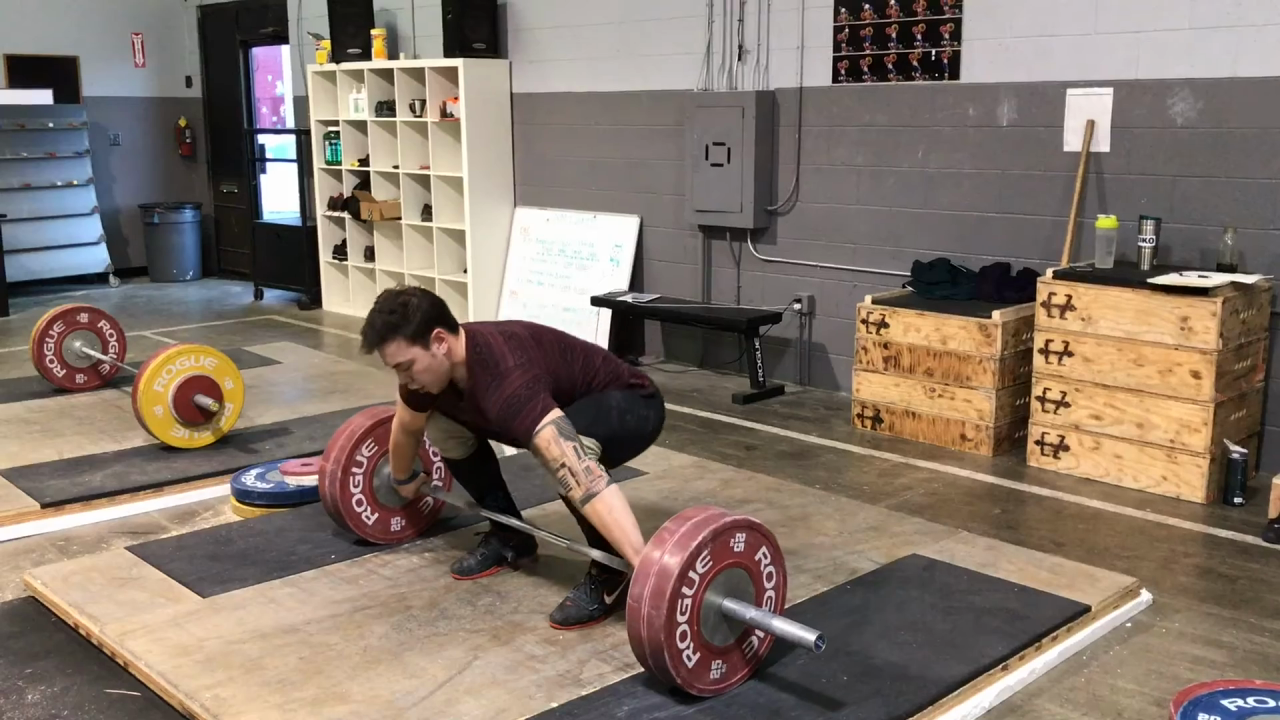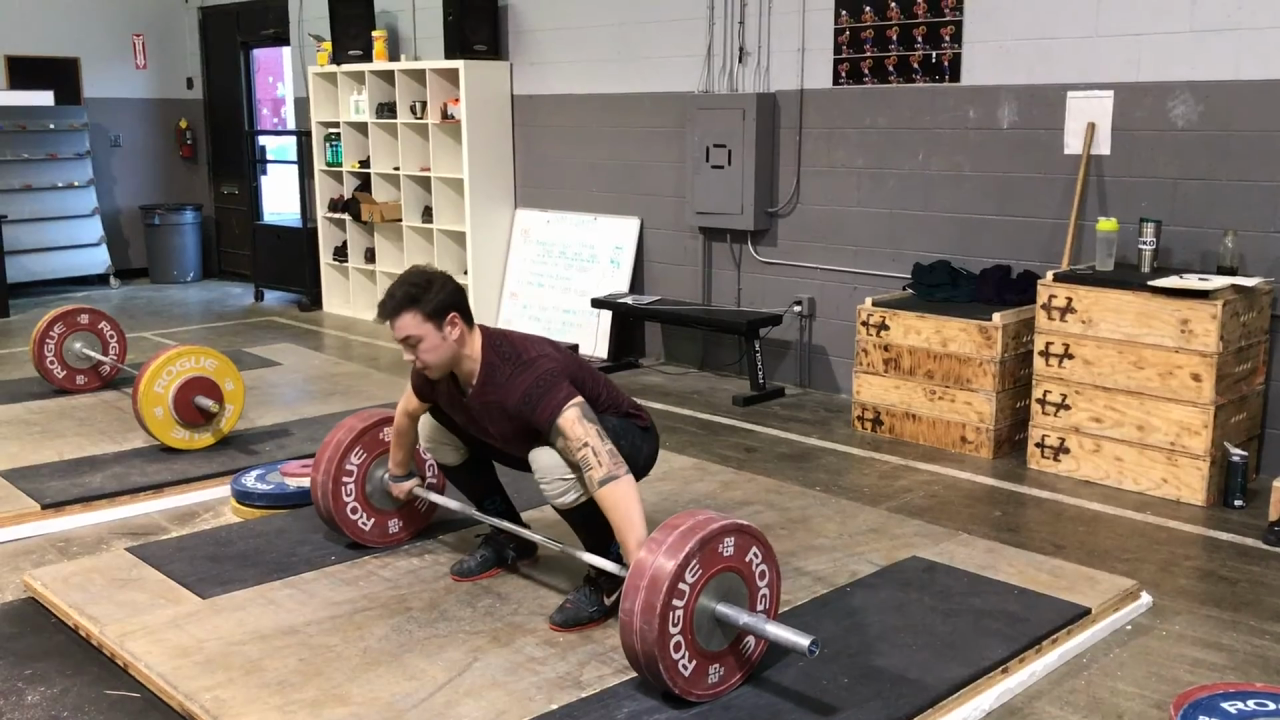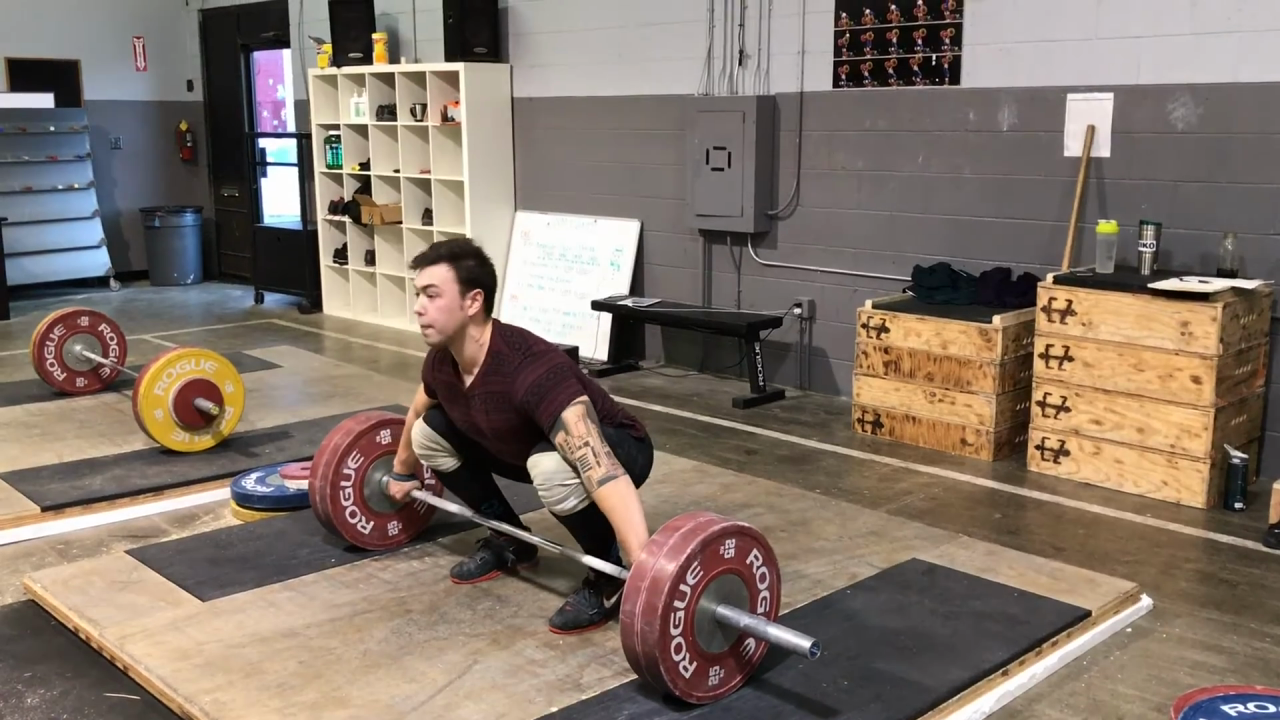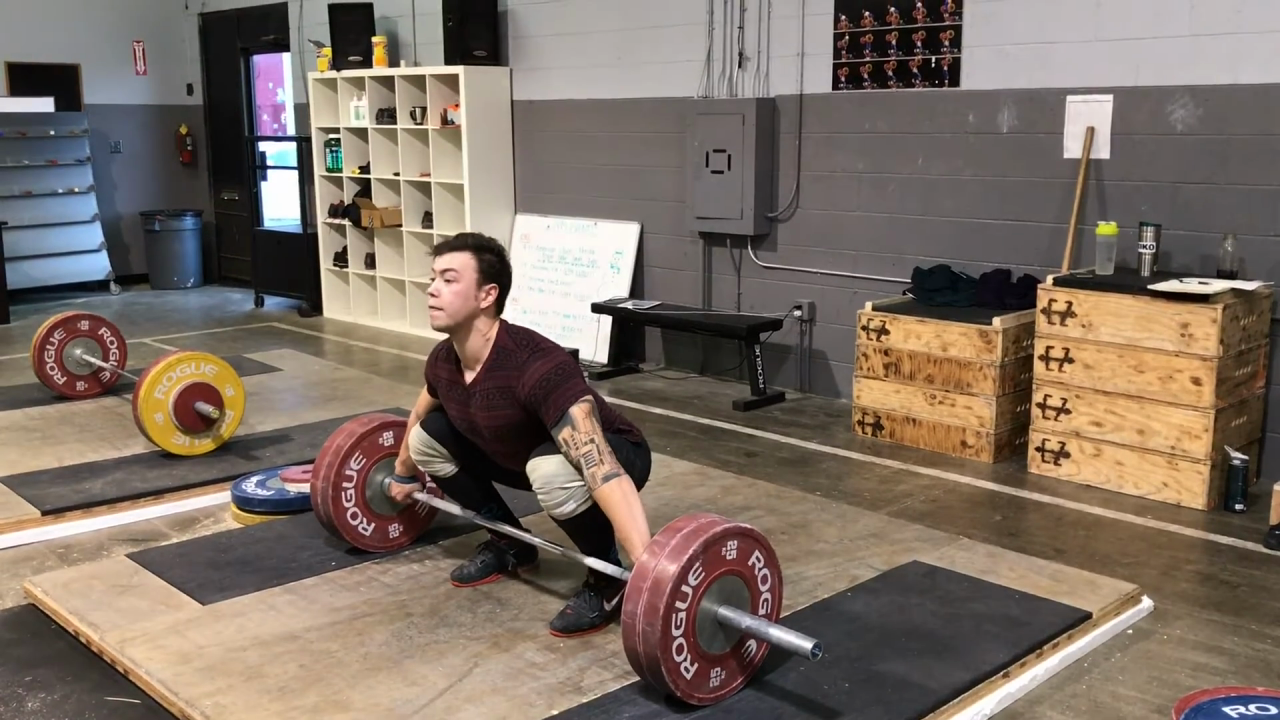
dt=0.4s
person 1, frame 1
left shoulder: (505, 378)
right shoulder: (430, 363)
left elbow: (583, 476)
right elbow: (406, 429)
right wrist: (404, 480)
left hip: (630, 404)
right hip: (564, 395)
left knee: (567, 454)
right knee: (443, 427)
left ankle: (611, 572)
right ankle: (509, 536)
person 1, frame 2
left shoulder: (524, 373)
right shoulder: (436, 369)
left elbow: (602, 464)
right elbow: (407, 414)
right wrist: (399, 474)
left hip: (625, 436)
left knee: (554, 460)
right knee: (434, 429)
left ankle: (610, 573)
right ankle: (509, 539)
person 1, frame 3
left shoulder: (532, 369)
right shoulder: (441, 362)
left elbow: (600, 468)
right elbow: (416, 415)
right wrist: (401, 473)
left hip: (618, 446)
left knee: (553, 468)
right knee: (431, 431)
left ankle: (610, 577)
right ankle: (509, 541)
person 1, frame 4
left shoulder: (537, 367)
right shoulder: (443, 361)
left elbow: (602, 469)
right elbow: (419, 416)
right wrist: (403, 474)
left hip: (616, 453)
left knee: (552, 471)
right knee: (428, 437)
left ankle: (608, 580)
right ankle: (509, 544)
